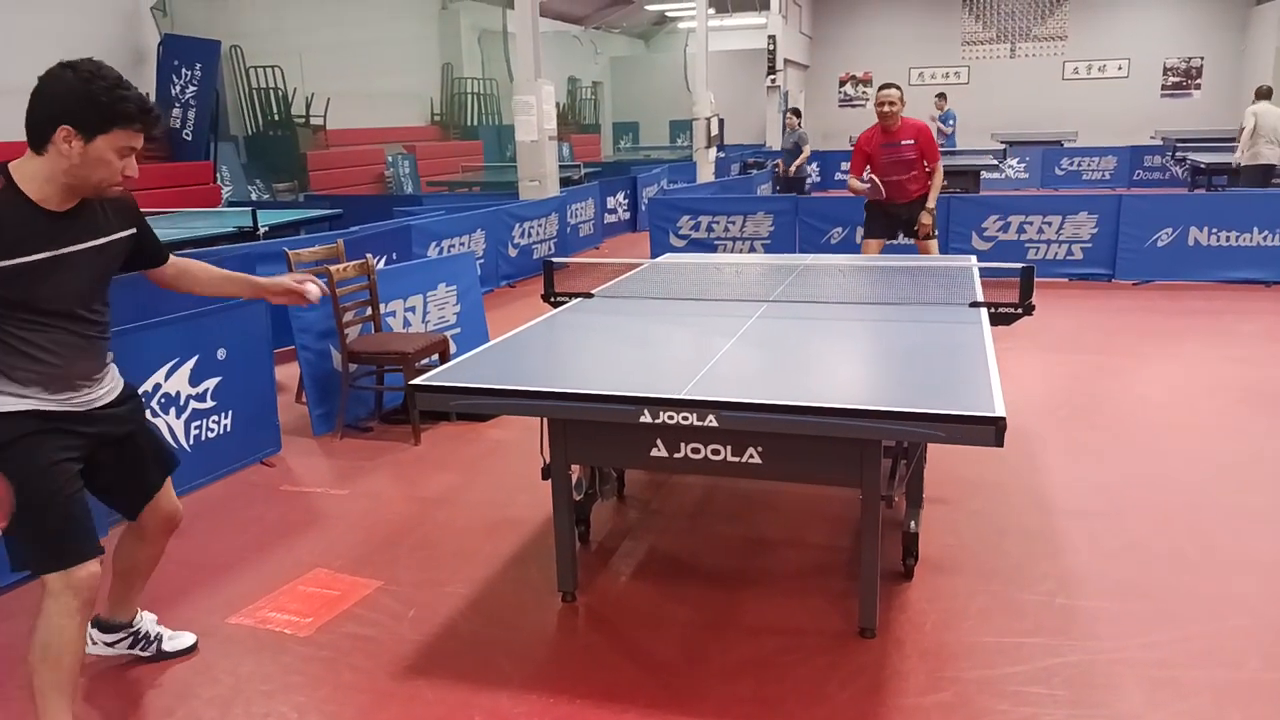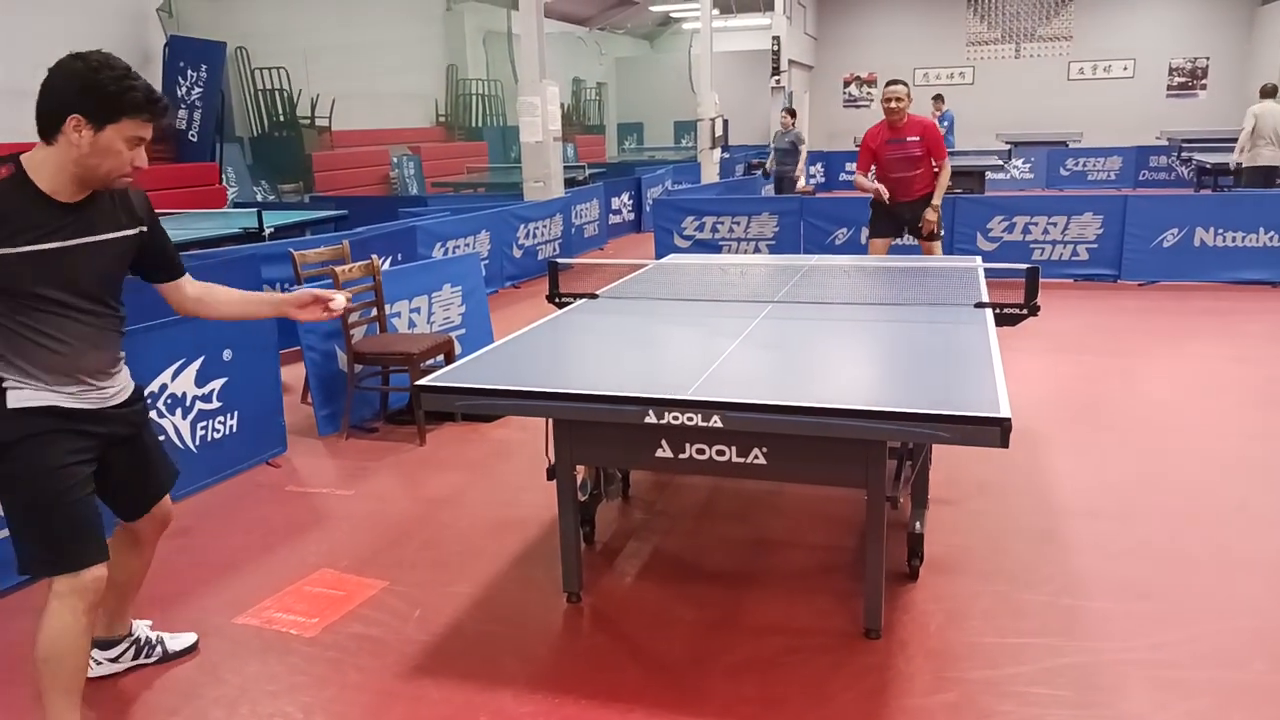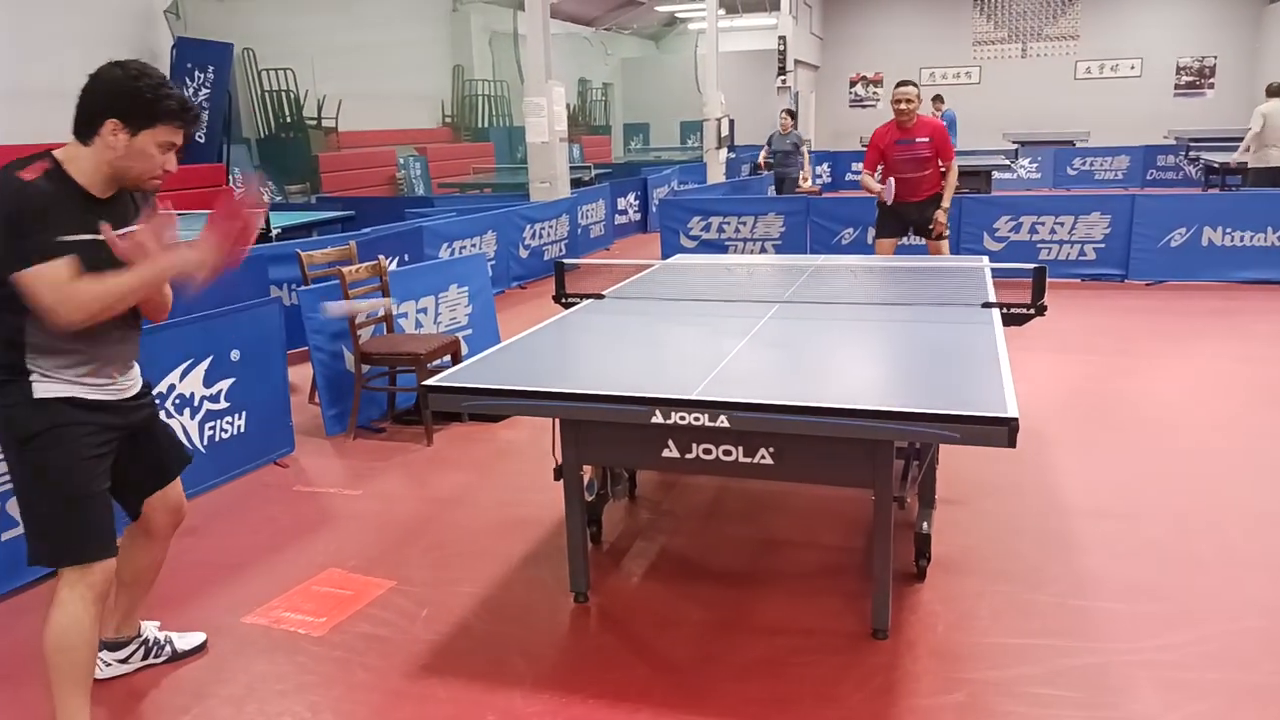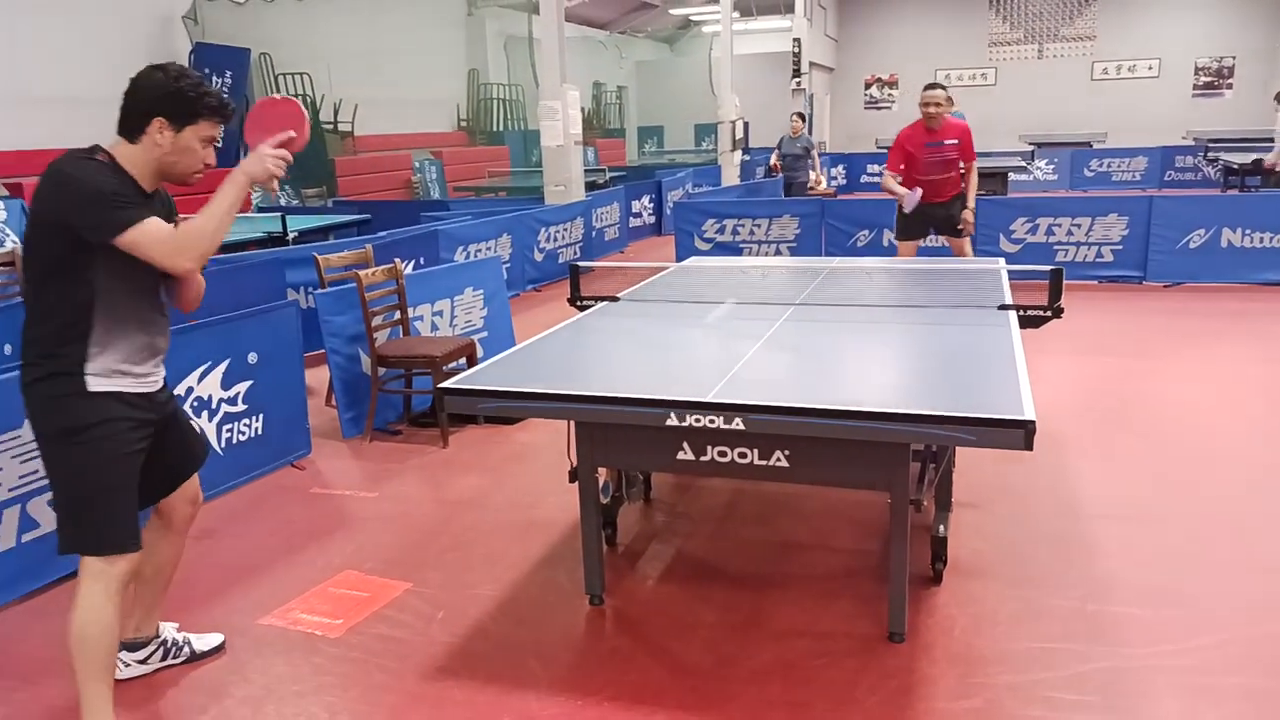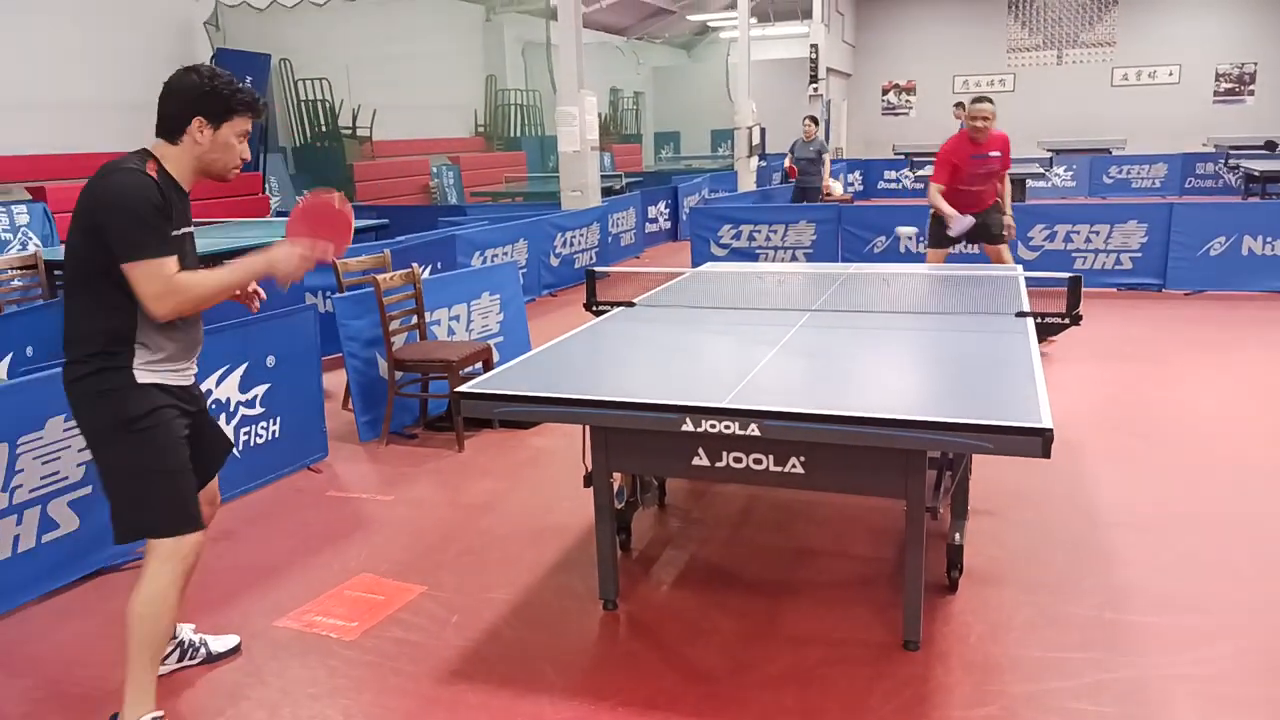
dt=0.2s
person 1, frame 1
left shoulder: (113, 209)
left elbow: (170, 269)
left wrist: (269, 286)
left hip: (104, 398)
left knee: (158, 514)
right knee: (75, 577)
left ankle: (115, 626)
person 1, frame 2
left shoulder: (128, 206)
left elbow: (186, 295)
left wrist: (290, 304)
left hip: (113, 400)
left knee: (150, 520)
right knee: (81, 579)
left ankle: (109, 643)
person 1, frame 3
left shoulder: (130, 201)
left elbow: (159, 309)
right elbow: (67, 306)
left wrist: (151, 260)
right wrist: (162, 267)
left hip: (122, 391)
left knee: (163, 509)
right knee: (88, 570)
left ankle: (121, 641)
person 1, frame 4
left shoulder: (150, 196)
right shoulder: (80, 180)
left elbow: (187, 292)
right elbow: (180, 255)
left wrist: (186, 271)
right wrist: (244, 178)
left hip: (138, 384)
right hip: (81, 396)
left knee: (178, 503)
right knee: (112, 561)
left ankle: (140, 641)
person 1, frame 5
left shoulder: (169, 190)
right shoulder: (130, 188)
right elbow: (163, 300)
left wrist: (226, 279)
right wrist: (265, 262)
left hip: (165, 380)
right hip: (123, 388)
left knee: (195, 506)
right knee: (176, 543)
left ankle: (159, 641)
person 2, frame 1
left shoulder: (920, 130)
right shoulder: (866, 139)
left elbow: (937, 170)
right elbow: (852, 180)
left wrist: (929, 209)
right wrist: (863, 188)
left hip: (917, 203)
right hip: (881, 206)
person 2, frame 2
left shoulder: (927, 127)
right shoulder: (872, 135)
left elbow: (944, 168)
right elbow: (859, 176)
left wrist: (934, 206)
right wrist: (871, 187)
left hip: (923, 202)
right hip: (886, 204)
person 2, frame 3
left shoulder: (936, 129)
right shoulder: (880, 135)
left elbow: (951, 169)
right elbow: (865, 176)
left wrist: (944, 207)
right wrist: (876, 188)
left hip: (930, 202)
right hip: (893, 203)
person 2, frame 4
left shoulder: (961, 130)
right shoulder: (906, 136)
left elbow: (971, 170)
right elbow: (887, 178)
left wrist: (970, 206)
right wrist: (900, 191)
left hip: (951, 202)
right hip: (914, 204)
left knee: (966, 258)
person 2, frame 5
left shoulder: (1001, 142)
right shoulder: (950, 148)
left elbow: (1003, 178)
right elbow: (934, 193)
left wrist: (1007, 213)
right wrist: (949, 213)
right hip: (950, 214)
left knee: (1006, 264)
